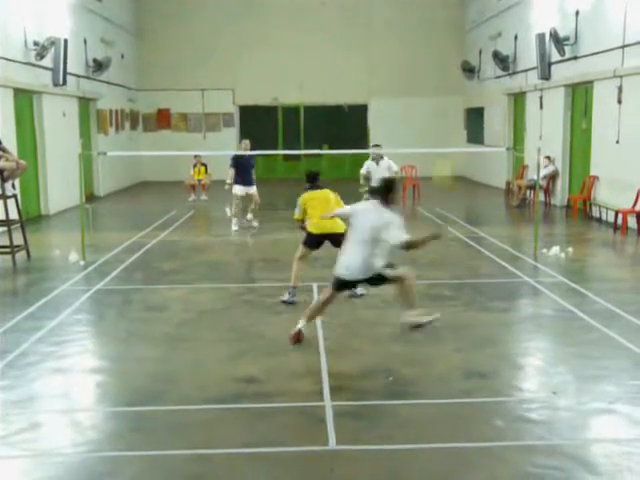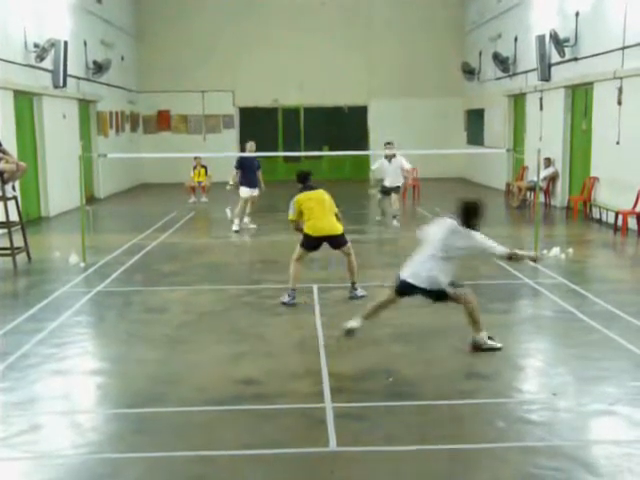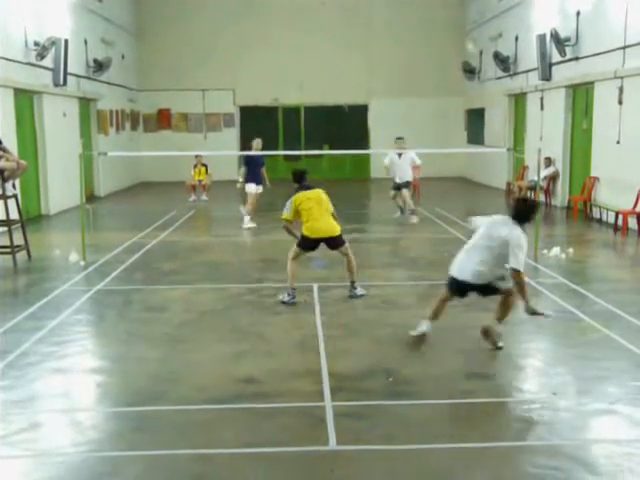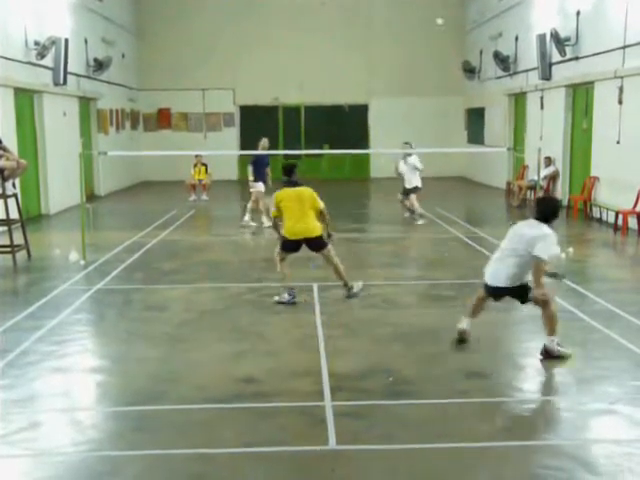
dt=0.2s
person 1, frame 1
left shoulder: (362, 206)
right shoulder: (392, 219)
left elbow: (337, 213)
right elbow: (406, 245)
left wrist: (328, 215)
right wrist: (429, 237)
left hip: (345, 266)
right hip: (369, 268)
left knee: (329, 296)
right knee: (406, 276)
left ankle: (301, 327)
right ankle: (413, 316)
person 1, frame 2
left shoulder: (442, 223)
right shoulder: (476, 240)
left elbow: (422, 236)
right elbow: (507, 255)
right wrist: (529, 256)
left hip: (411, 273)
right hip: (433, 280)
left knee: (391, 299)
right knee: (467, 298)
left ankle: (357, 322)
right ankle: (480, 339)
person 1, frame 3
left shoulder: (492, 220)
right shoulder: (518, 238)
left elbow: (473, 221)
right elbow: (516, 272)
right wrist: (527, 303)
left hip: (458, 269)
right hip: (479, 275)
left knee: (446, 296)
right knee: (511, 292)
left ankle: (424, 328)
right ankle: (494, 329)
person 1, frame 4
left shoulder: (520, 226)
right shoulder: (548, 235)
right elbow: (539, 261)
right wrist: (539, 287)
left hip: (492, 274)
right hip: (513, 281)
left knee: (483, 295)
right knee: (547, 302)
left ankle: (464, 327)
right ankle: (551, 346)
person 2, frame 1
left shoulder: (303, 198)
right shoulder: (332, 194)
left elbow: (301, 224)
left hip: (315, 230)
right hip: (336, 228)
left knee: (299, 258)
left ankle: (292, 293)
right ankle: (355, 288)
person 2, frame 2
left shoulder: (297, 199)
right shoulder: (324, 193)
left elbow: (295, 225)
right elbow: (338, 216)
left wrist: (305, 232)
left hip: (313, 232)
right hip: (334, 229)
left knee: (296, 259)
right knee: (349, 254)
left ankle: (291, 295)
right ankle: (354, 289)
person 2, frame 3
left shoulder: (294, 199)
right shoulder: (321, 193)
left elbow: (286, 225)
right elbow: (333, 215)
left wrist: (294, 236)
left hip: (310, 233)
right hip: (331, 231)
left knee: (292, 258)
right knee: (348, 254)
left ankle: (290, 294)
right ankle: (354, 288)
person 2, frame 4
left shoulder: (278, 195)
right shoulder: (308, 191)
left elbow: (274, 221)
right elbow: (322, 212)
left wrist: (280, 234)
right wrist: (327, 230)
left hip: (291, 234)
right hip: (313, 231)
left knee: (280, 258)
right knee: (332, 259)
left ankle: (289, 293)
right ankle: (349, 288)
